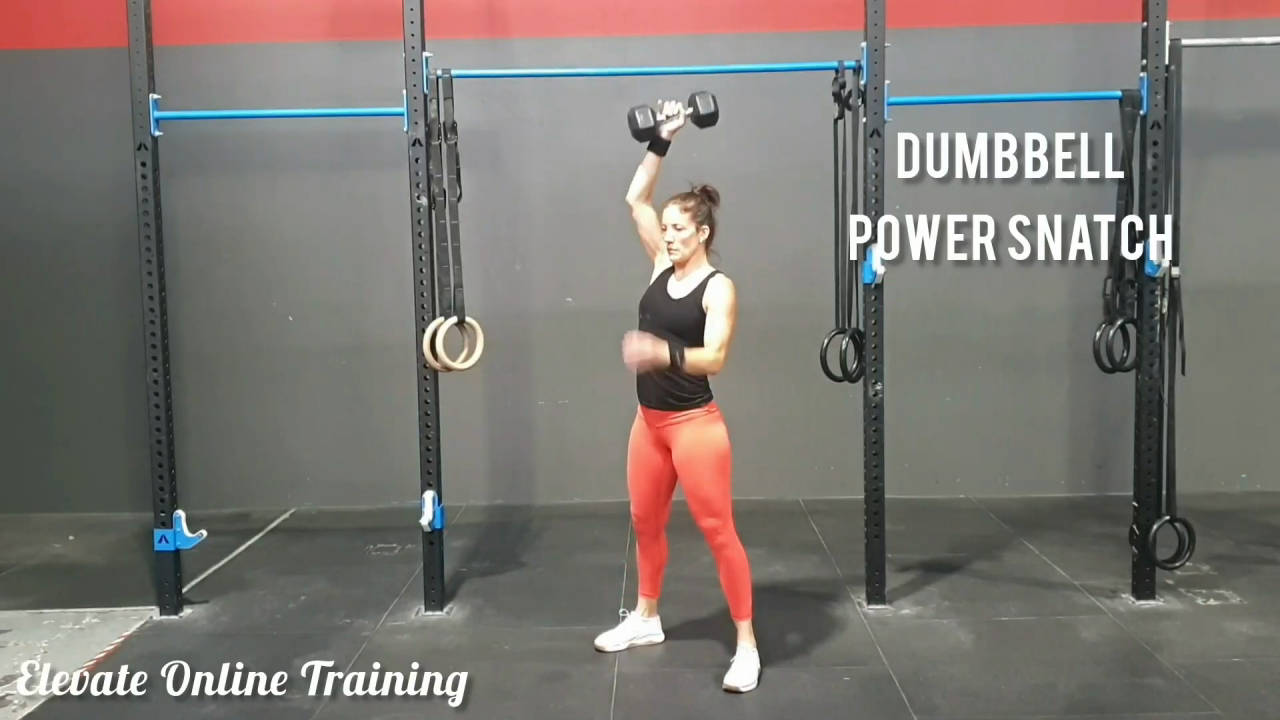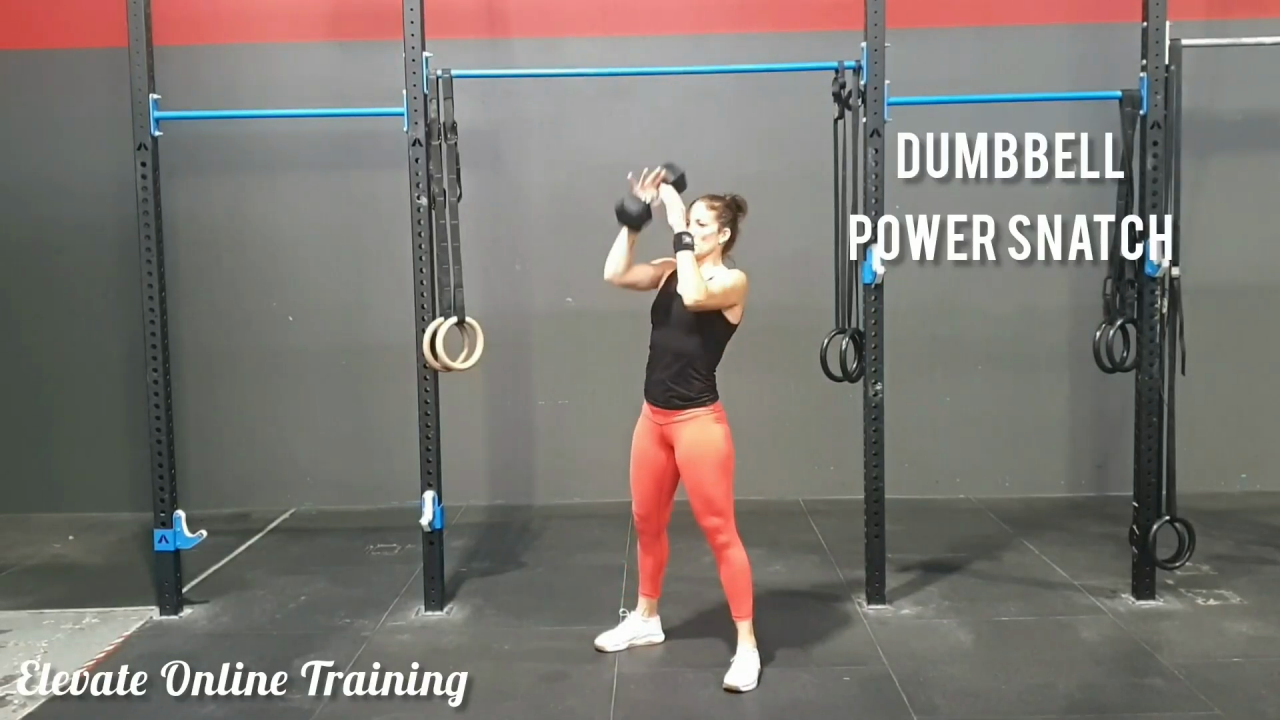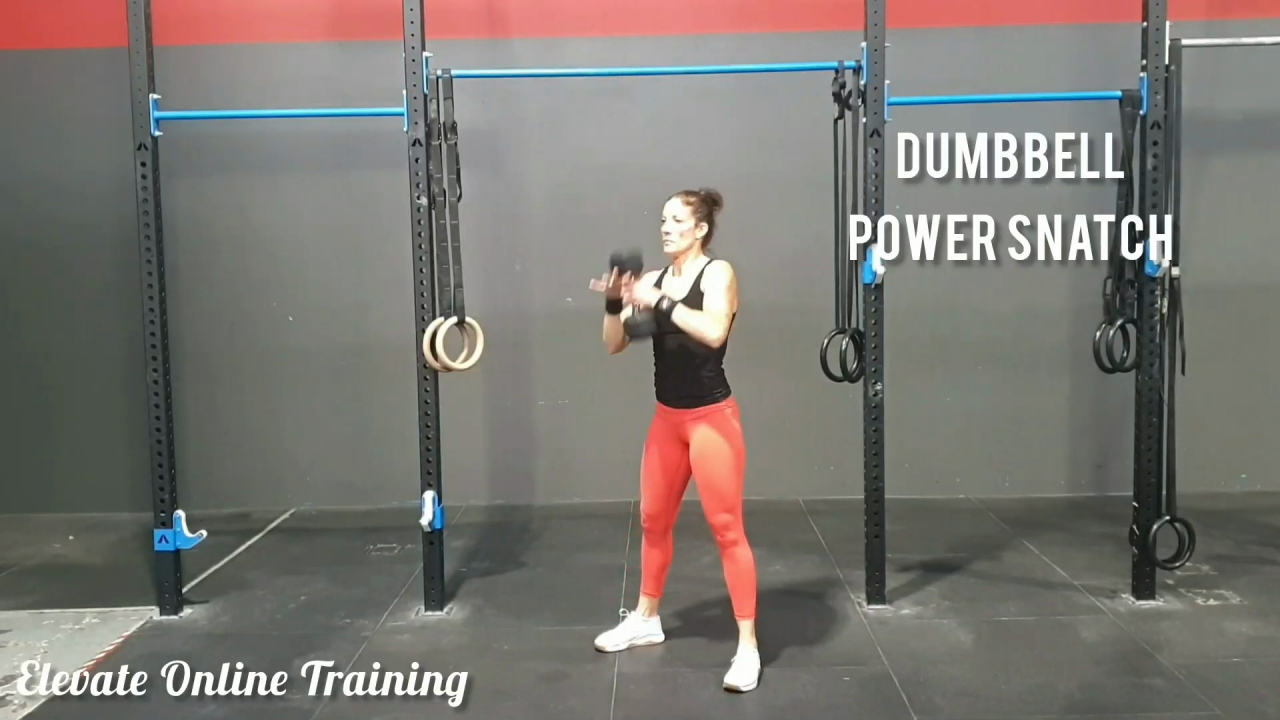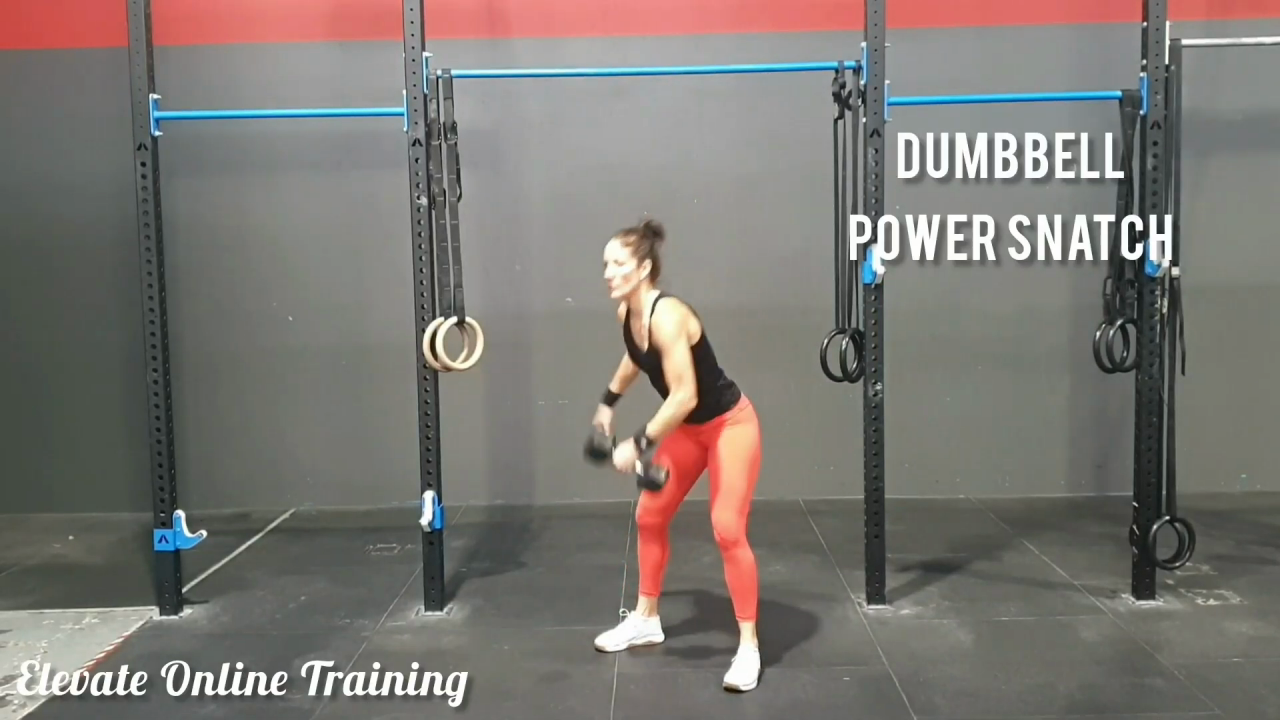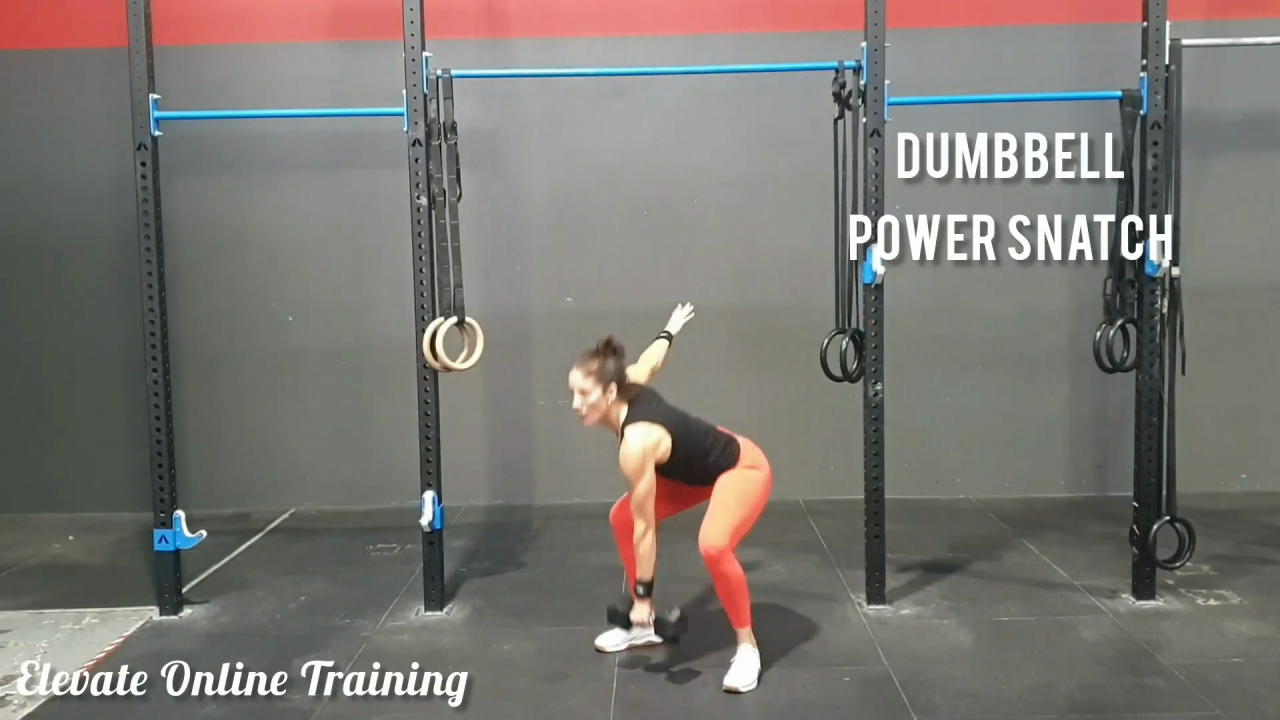
dt=0.3s
person 1, frame 1
left shoulder: (719, 287)
right shoulder: (663, 266)
left elbow: (714, 357)
right elbow: (636, 199)
left wrist: (665, 352)
right wrist: (661, 141)
left hip: (694, 425)
right hip: (648, 422)
left knee: (718, 534)
right knee: (646, 524)
left ankle: (747, 646)
right ankle: (645, 619)
person 1, frame 2
left shoulder: (732, 284)
right shoulder: (671, 270)
left elbow: (694, 296)
right elbow: (615, 275)
left wrist: (680, 231)
left hip: (699, 421)
right hip: (653, 417)
left knee: (719, 532)
right knee: (647, 522)
left ankle: (747, 647)
right ankle: (646, 619)
person 1, frame 3
left shoulder: (719, 273)
right shoulder: (654, 279)
left elbow: (713, 332)
right elbow: (614, 344)
left wrist: (659, 303)
right wrist: (615, 299)
left hip: (712, 419)
right hip: (665, 419)
left knee: (726, 529)
right knee: (654, 521)
left ankle: (748, 646)
right ankle: (646, 619)
person 1, frame 4
left shoulder: (665, 314)
right shoulder: (630, 313)
left elbow: (684, 398)
left wrist: (638, 445)
right wrist: (608, 401)
left hip: (729, 424)
right hip: (690, 429)
left knee: (728, 530)
right knee: (650, 514)
left ankle: (748, 645)
right ankle: (646, 619)
person 1, frame 5
left shoulder: (636, 442)
right shoulder: (626, 385)
left elbow: (647, 529)
right elbow: (650, 360)
left wrist: (643, 597)
right wrist: (667, 332)
left hip: (743, 468)
right hip: (701, 469)
left knee: (714, 545)
right knee: (622, 517)
left ankle: (747, 648)
right ankle: (644, 626)
